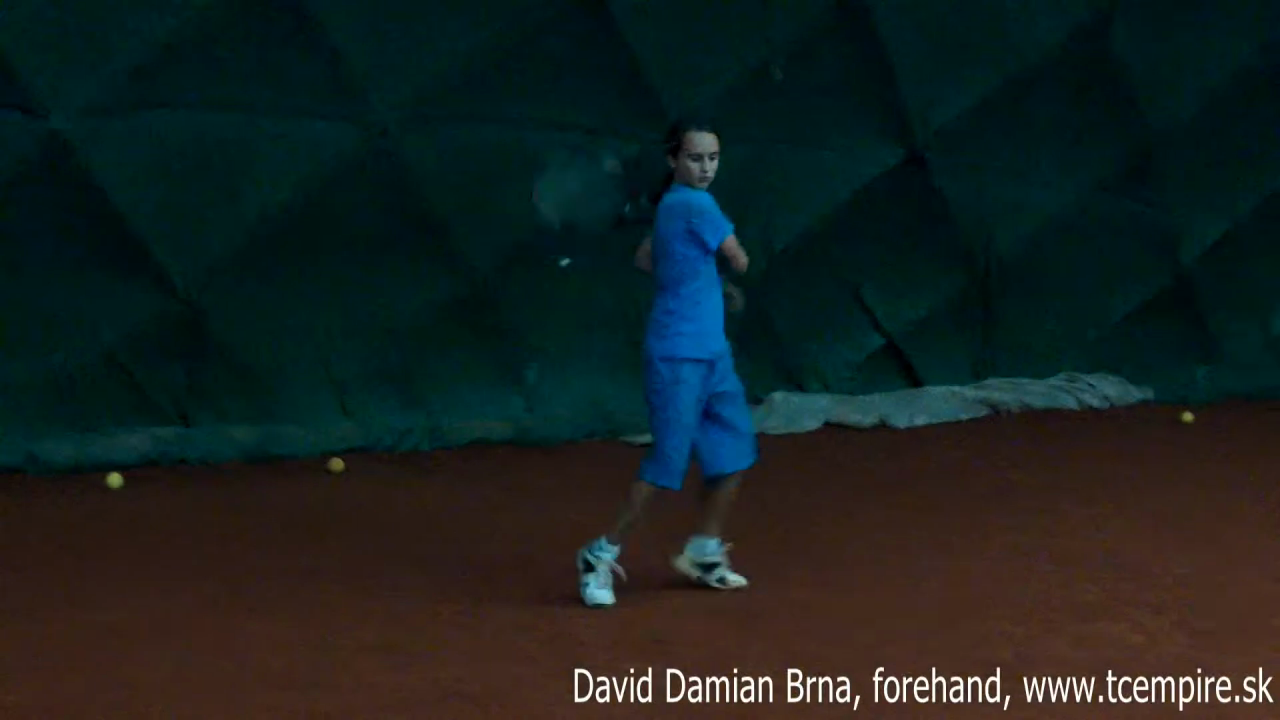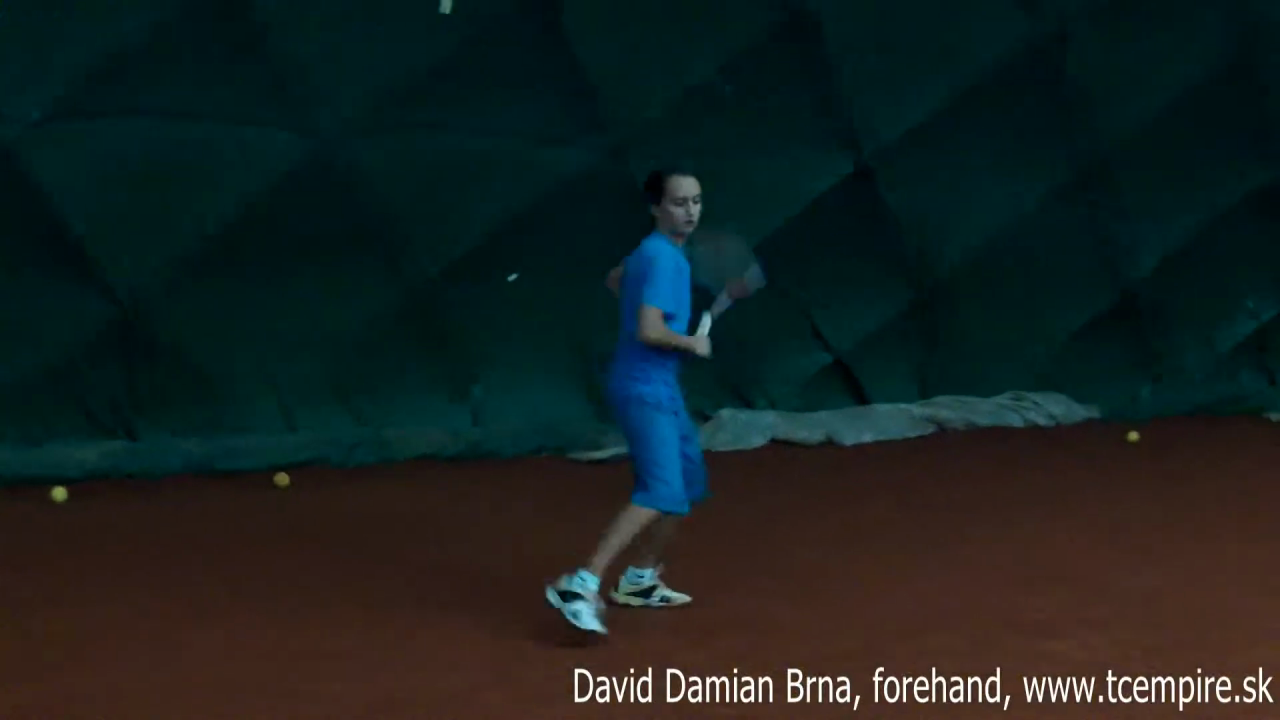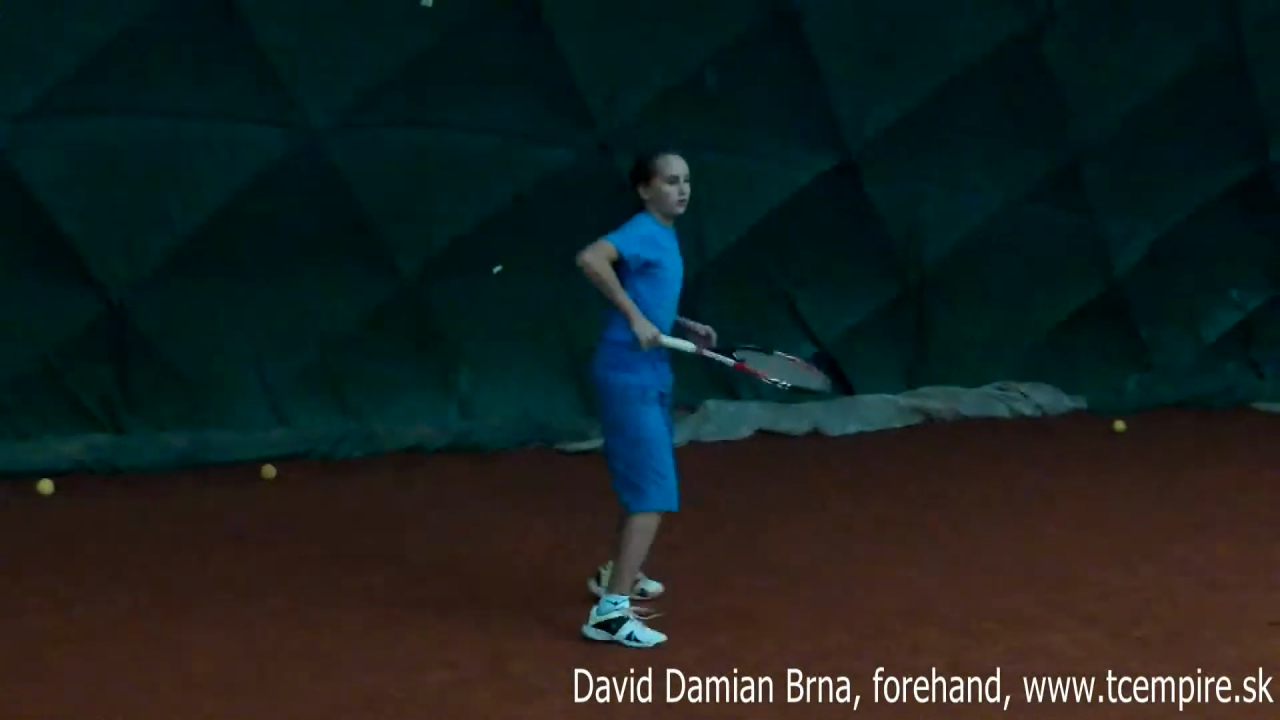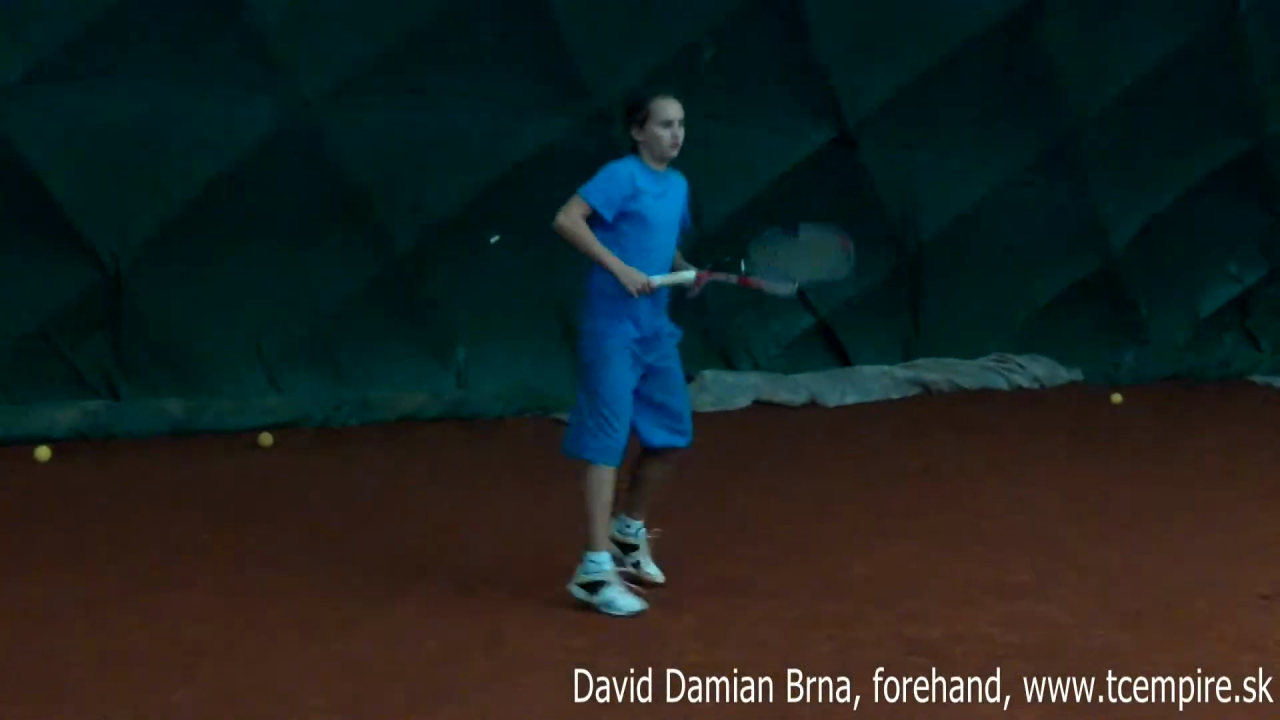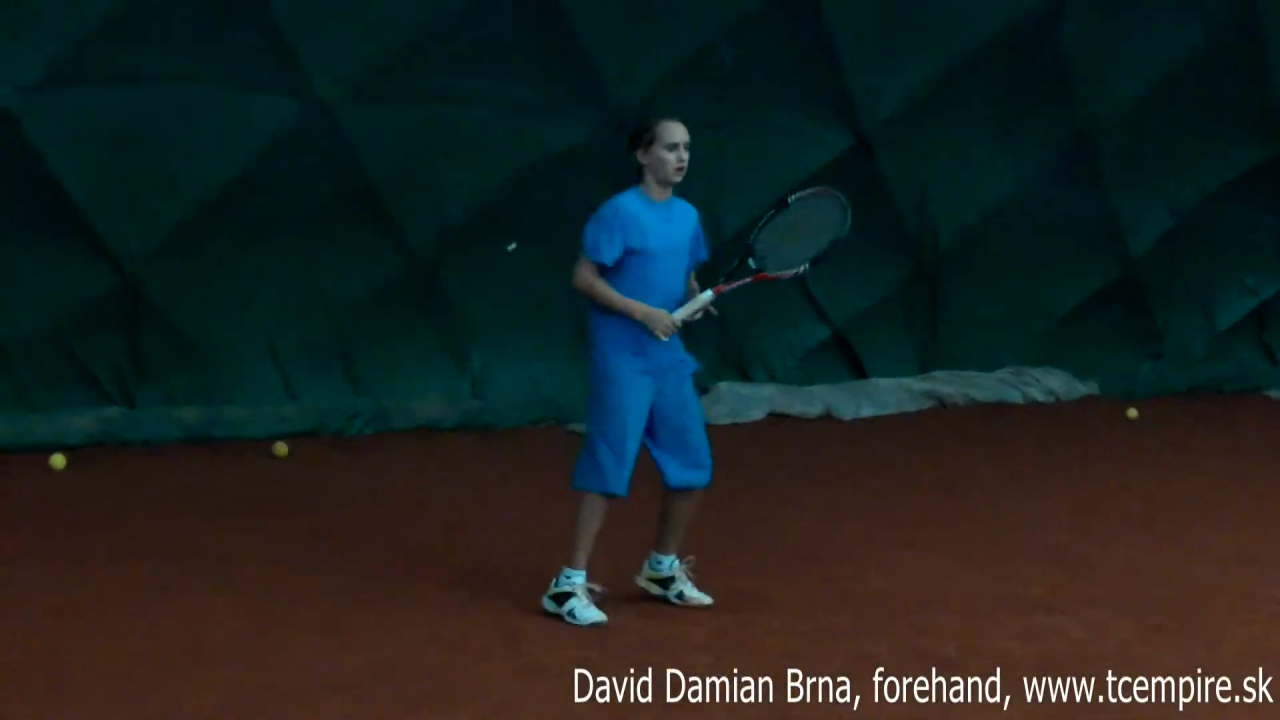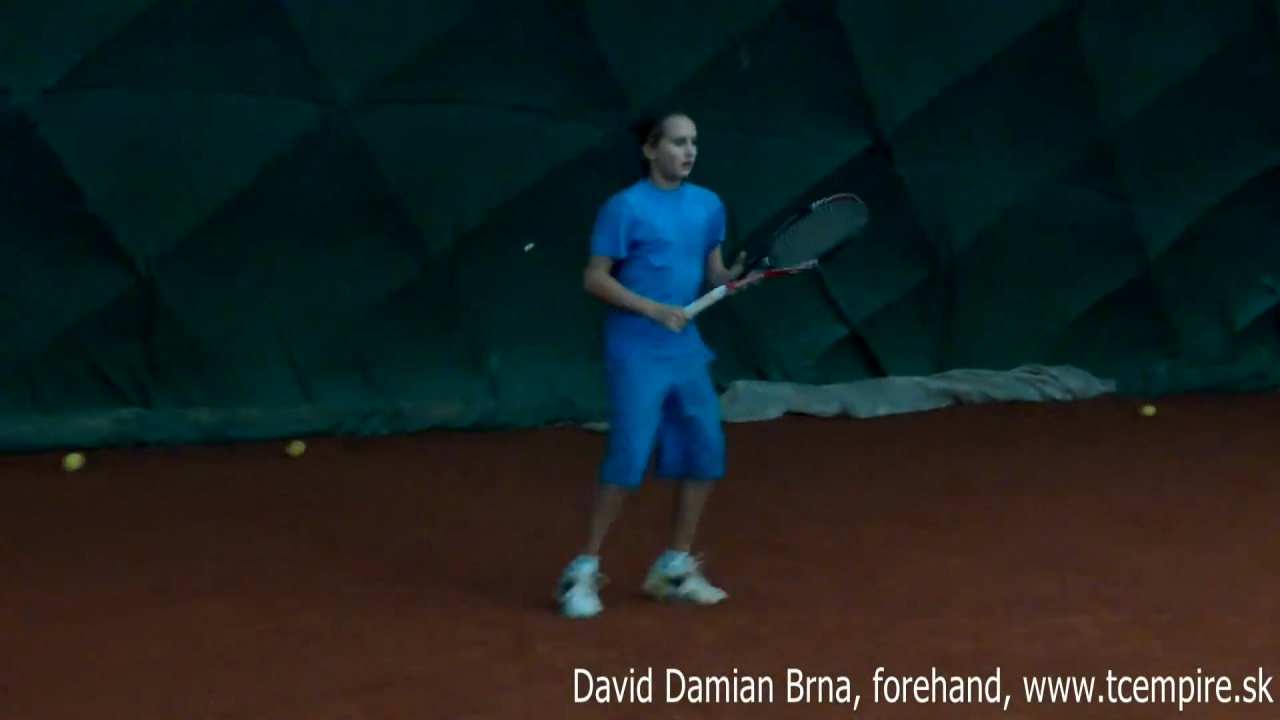
dt=0.2s
person 1, frame 1
left shoulder: (675, 204)
right shoulder: (694, 204)
left elbow: (645, 260)
right elbow: (739, 262)
right wrist: (723, 280)
left hip: (711, 352)
right hip: (678, 355)
left knee: (736, 450)
right knee: (667, 461)
left ankle: (704, 551)
right ankle: (603, 553)
person 1, frame 2
left shoulder: (654, 251)
right shoulder: (663, 260)
left elbow: (615, 280)
right elbow: (648, 332)
right wrist: (691, 343)
left hip: (659, 390)
right hip: (641, 389)
left knee: (687, 478)
right knee: (660, 492)
left ankle: (640, 579)
right ankle: (580, 585)
person 1, frame 3
left shoulder: (662, 235)
right shoulder: (643, 231)
right elbow: (588, 259)
left wrist: (685, 325)
right wrist: (635, 318)
left hip: (648, 377)
right hip: (629, 378)
left knee: (651, 485)
right knee: (654, 490)
left ankle: (618, 572)
right ankle: (611, 610)
person 1, frame 4
left shoulder: (678, 185)
right shoulder: (622, 174)
right elbow: (566, 221)
left wrist: (684, 270)
right wrist: (619, 268)
left hip: (655, 328)
right hip: (612, 329)
left knee: (671, 434)
right knee: (605, 440)
left ankle: (627, 528)
right ankle: (595, 568)
person 1, frame 5
left shoulder: (688, 216)
right shoulder: (619, 211)
right elbow: (583, 279)
left wrist: (698, 301)
right wrist: (643, 312)
left hip: (669, 359)
right hip: (621, 359)
left knee: (693, 470)
right knee: (608, 471)
left ankle: (662, 568)
right ankle: (570, 583)
person 1, frame 6
left shoulder: (708, 204)
right shoulder: (625, 207)
left elbow: (712, 268)
right elbow: (595, 279)
left wrist: (729, 278)
right wrist: (652, 309)
left hip: (685, 351)
right hip: (636, 351)
left knee: (705, 458)
right knee: (627, 459)
left ankle: (674, 567)
right ankle: (582, 572)
